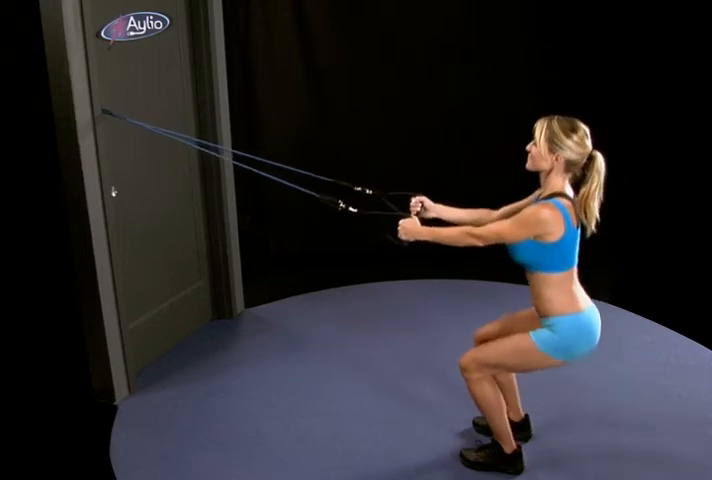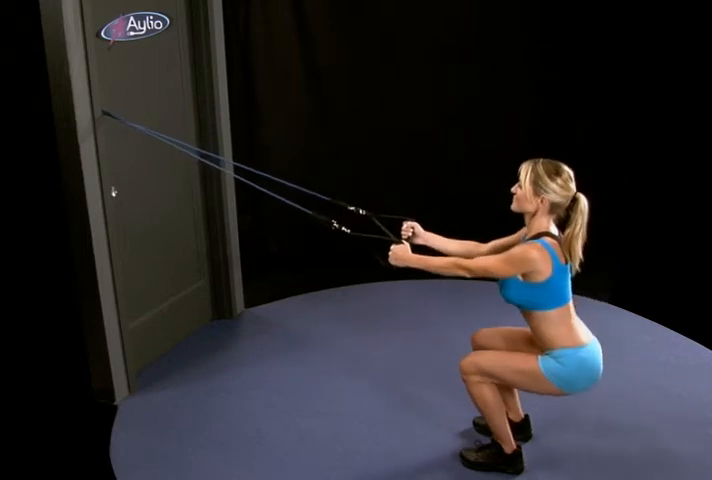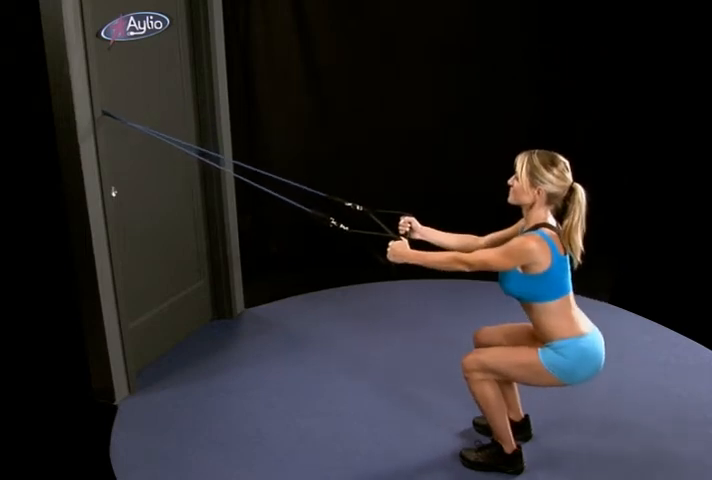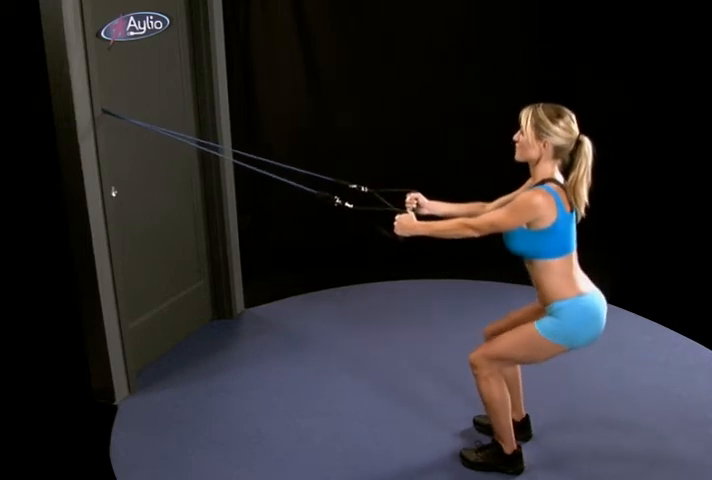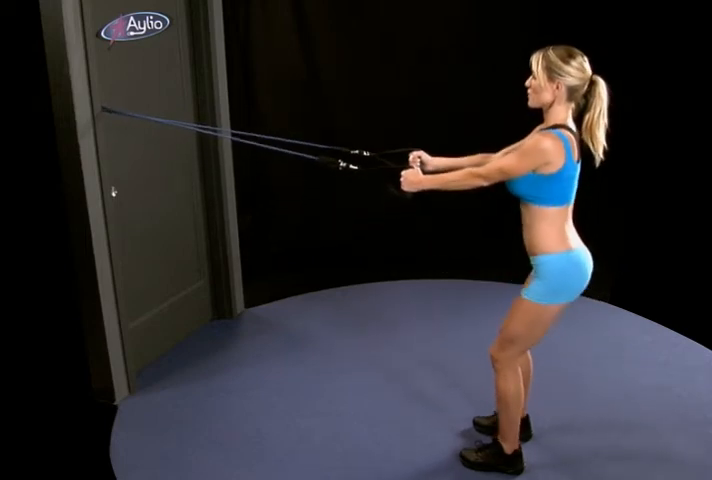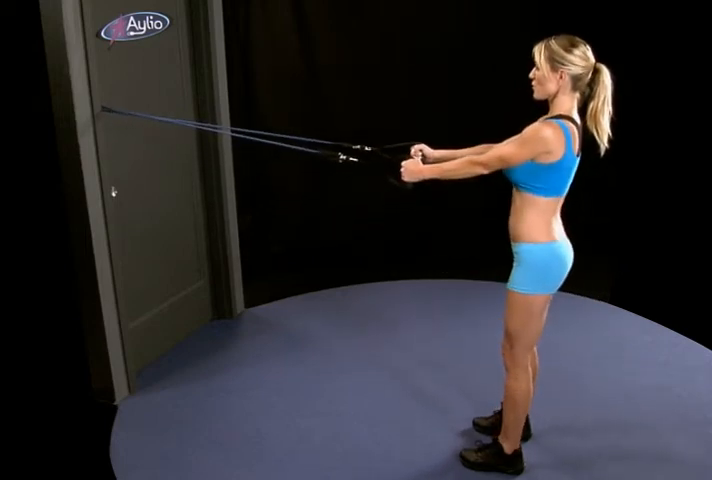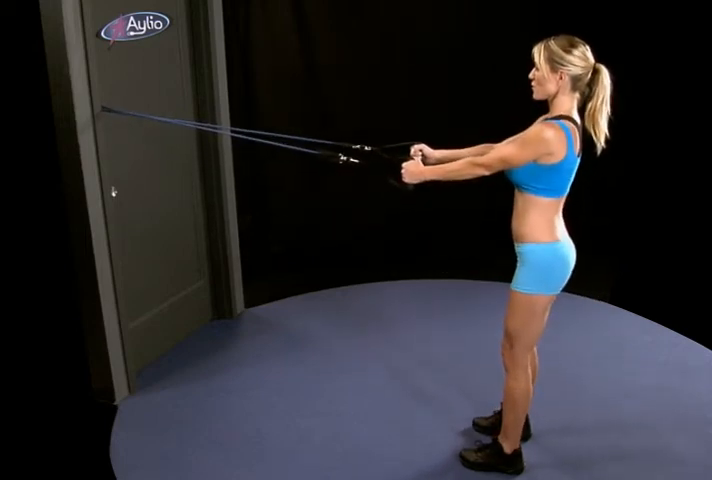
dt=0.4s
person 1, frame 1
left shoulder: (547, 214)
right shoulder: (552, 197)
left elbow: (478, 237)
right elbow: (492, 217)
left wrist: (420, 233)
right wrist: (436, 210)
left hip: (568, 330)
right hip: (565, 317)
left knee: (472, 364)
right knee: (484, 339)
left ankle: (507, 452)
right ankle: (515, 420)
person 1, frame 2
left shoulder: (534, 254)
right shoulder: (538, 234)
left elbow: (467, 268)
right elbow: (480, 250)
left wrist: (411, 259)
right wrist: (426, 238)
left hip: (572, 364)
right hip: (568, 349)
left knee: (472, 367)
right knee: (481, 341)
left ankle: (507, 452)
right ankle: (516, 421)
person 1, frame 3
left shoulder: (533, 245)
right shoulder: (537, 227)
left elbow: (466, 263)
right elbow: (478, 243)
left wrist: (409, 256)
right wrist: (424, 233)
left hip: (573, 354)
right hip: (568, 338)
left knee: (474, 365)
right knee: (484, 339)
left ankle: (507, 452)
right ankle: (516, 421)
person 1, frame 4
left shoulder: (539, 200)
right shoulder: (545, 186)
left elbow: (476, 227)
right elbow: (486, 209)
left wrist: (417, 228)
right wrist: (432, 206)
left hip: (573, 313)
right hip: (570, 302)
left knee: (483, 361)
right knee: (494, 337)
left ankle: (507, 452)
right ankle: (516, 420)
person 1, frame 5
left shoulder: (548, 143)
right shoulder: (556, 133)
left elbow: (484, 176)
right elbow: (493, 159)
left wrist: (424, 182)
right wrist: (436, 162)
left hip: (558, 267)
right hip: (561, 261)
left knee: (503, 355)
right knee: (515, 346)
left ankle: (507, 452)
right ankle: (516, 419)
person 1, frame 6
left shoulder: (549, 132)
right shoulder: (561, 124)
left elbow: (483, 165)
right elbow: (494, 150)
left wrist: (424, 172)
right wrist: (437, 154)
left hip: (538, 257)
right hip: (546, 252)
left knee: (515, 355)
right knee: (523, 348)
left ankle: (507, 451)
right ankle: (514, 419)
person 1, frame 7
left shoulder: (550, 133)
right shoulder: (559, 124)
left elbow: (484, 165)
right elbow: (495, 149)
left wrist: (425, 173)
right wrist: (437, 155)
left hip: (542, 257)
right hip: (549, 252)
left knee: (514, 354)
right knee: (521, 347)
left ankle: (507, 451)
right ankle: (514, 420)
